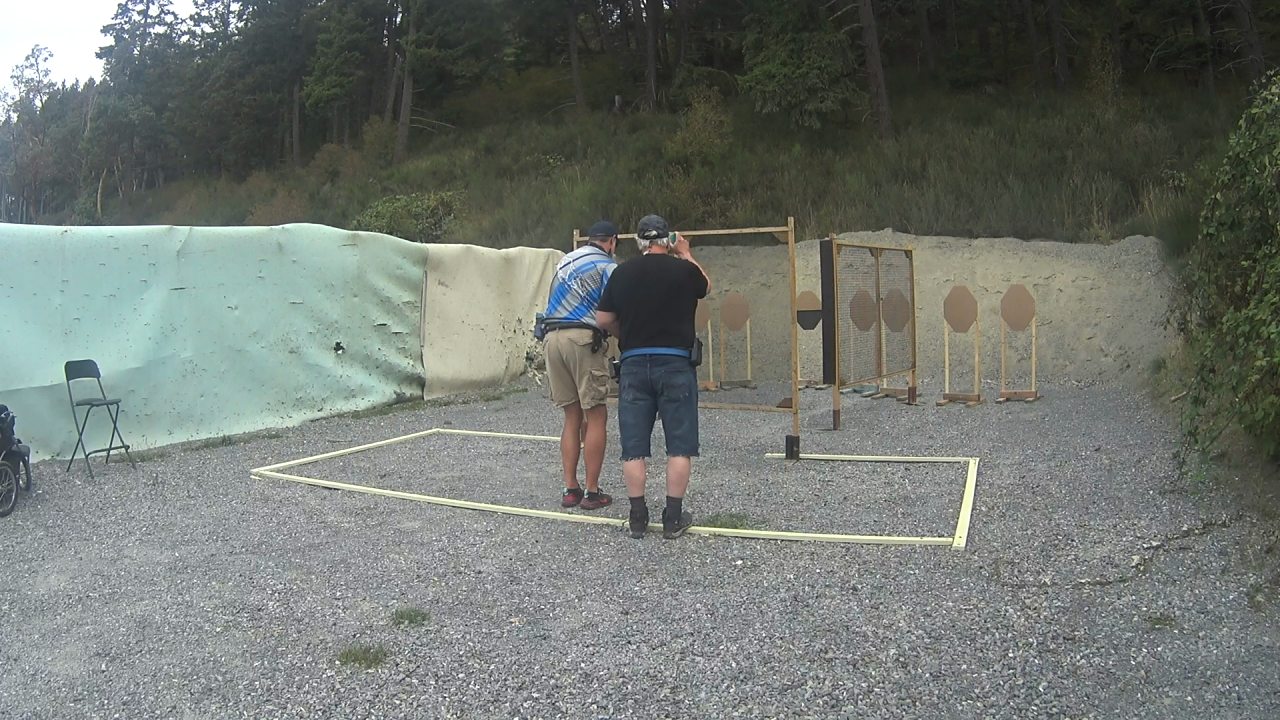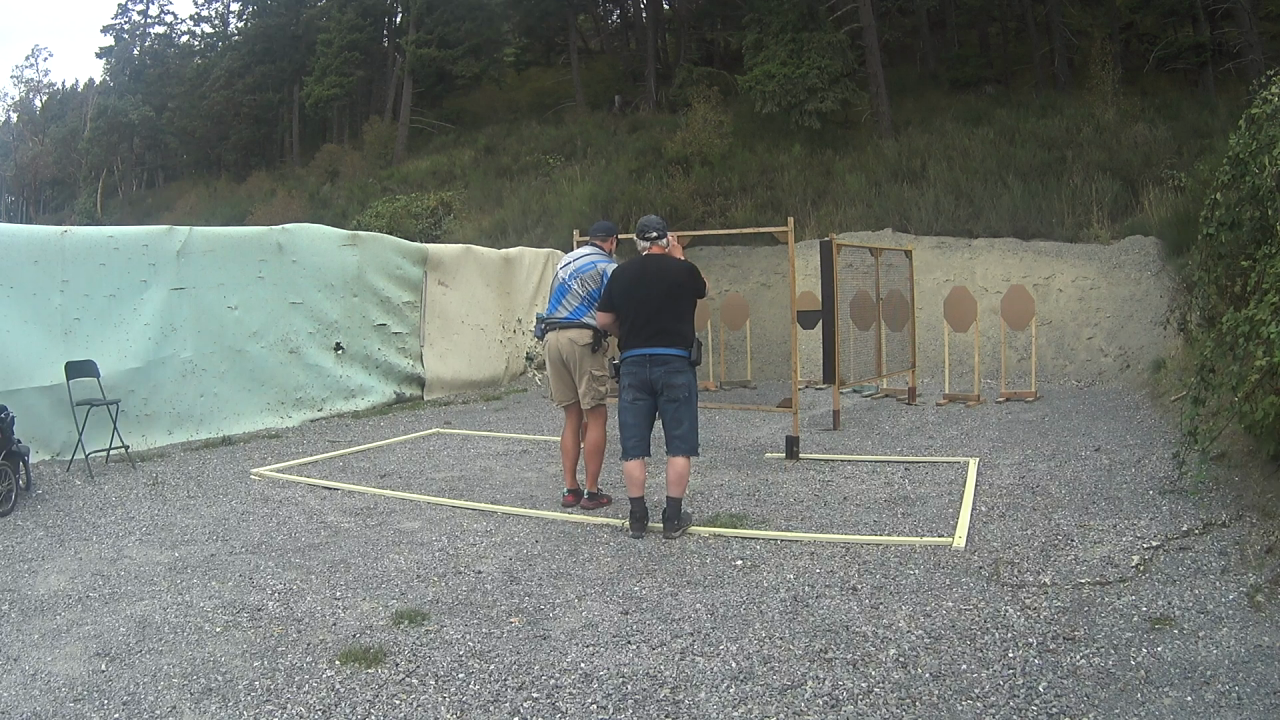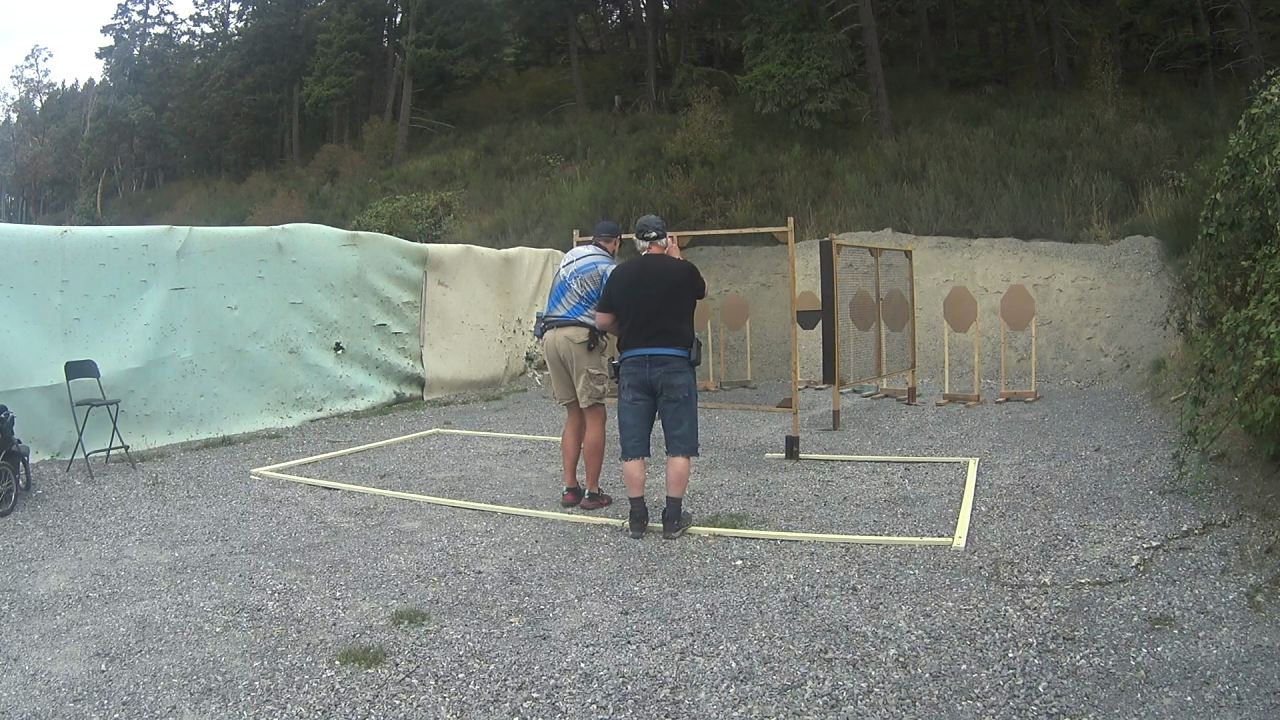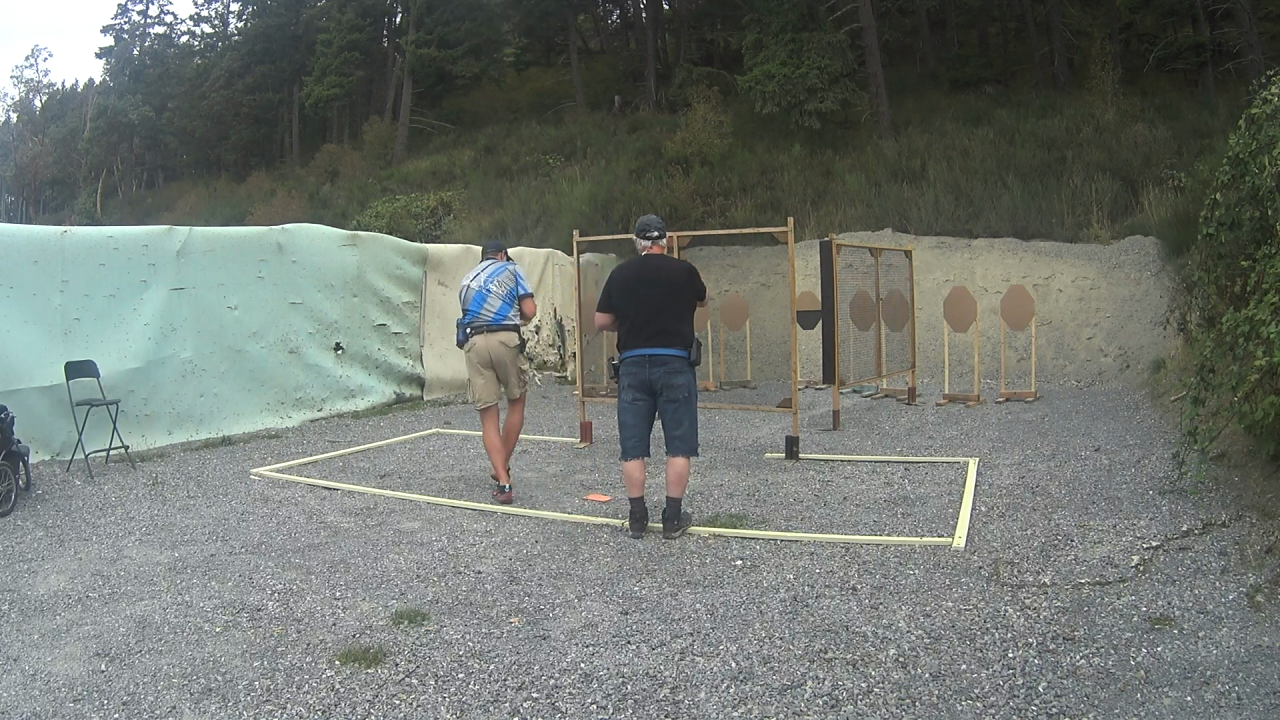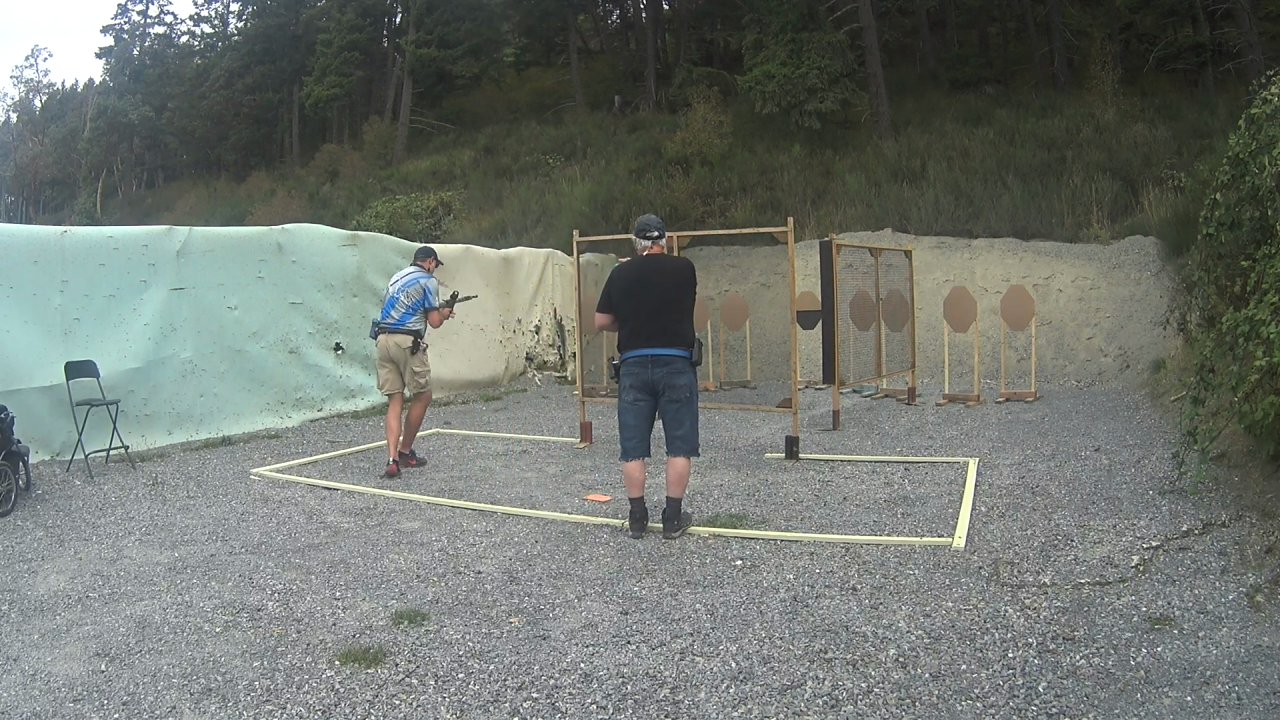
dt=1s
person 1, frame 1
left shoulder: (622, 273)
right shoulder: (683, 270)
left elbow: (603, 320)
right elbow: (705, 286)
right wrist: (685, 254)
left hip: (633, 364)
right hip: (675, 364)
left knee: (634, 447)
right knee: (679, 445)
left ankle: (638, 518)
right ankle: (673, 518)
person 1, frame 2
left shoulder: (621, 273)
right shoulder: (684, 269)
left elbow: (603, 320)
right elbow: (703, 289)
left hip: (633, 365)
right hip: (675, 364)
left knee: (633, 448)
right knee: (679, 446)
left ankle: (637, 518)
right ankle: (673, 518)
person 1, frame 3
left shoulder: (620, 273)
right shoulder: (683, 270)
left elbow: (602, 320)
right elbow: (702, 291)
left hip: (633, 365)
right hip: (674, 364)
left knee: (633, 447)
right knee: (678, 446)
left ankle: (637, 518)
right ankle: (673, 518)
person 1, frame 4
left shoulder: (620, 274)
right shoulder: (684, 270)
left elbow: (601, 322)
right elbow: (702, 301)
left hip: (633, 366)
right hip: (674, 364)
left knee: (633, 447)
right knee: (678, 446)
left ankle: (637, 518)
right ankle: (673, 518)
person 1, frame 5
left shoulder: (620, 273)
right shoulder: (684, 268)
left elbow: (602, 322)
left hip: (634, 365)
right hip: (676, 364)
left knee: (633, 447)
right knee: (679, 445)
left ankle: (637, 518)
right ankle: (673, 518)
person 2, frame 1
left shoulder: (567, 260)
right shoulder: (606, 265)
left elbow: (563, 302)
left hip: (552, 337)
right hip: (582, 339)
left knee: (572, 416)
right knee: (595, 416)
left ankle: (570, 489)
right ankle: (591, 492)
person 2, frame 2
left shoulder: (566, 260)
right shoulder: (607, 265)
left hip: (552, 337)
right hip: (583, 338)
left knee: (572, 416)
right knee: (596, 417)
left ankle: (569, 489)
right ankle: (591, 492)
person 2, frame 3
left shoulder: (570, 255)
right shoulder: (608, 267)
left elbow: (557, 298)
left hip: (551, 336)
right hip: (580, 338)
left knee: (574, 415)
right knee: (594, 416)
left ankle: (569, 488)
right ankle: (592, 492)
person 2, frame 4
left shoulder: (467, 280)
right shoulder: (512, 269)
right elbow: (529, 311)
left hip: (475, 344)
right hip: (506, 340)
left knee: (488, 416)
right knee: (517, 403)
left ankle: (504, 485)
right ankle: (502, 468)
person 2, frame 5
left shoulder: (397, 277)
right shoulder: (428, 281)
right elbow: (434, 322)
left wrist: (436, 308)
right wrist: (444, 313)
left hip: (384, 340)
right hip: (407, 343)
left knee: (395, 402)
right knee: (422, 397)
left ankle: (393, 459)
right ankle: (405, 452)
